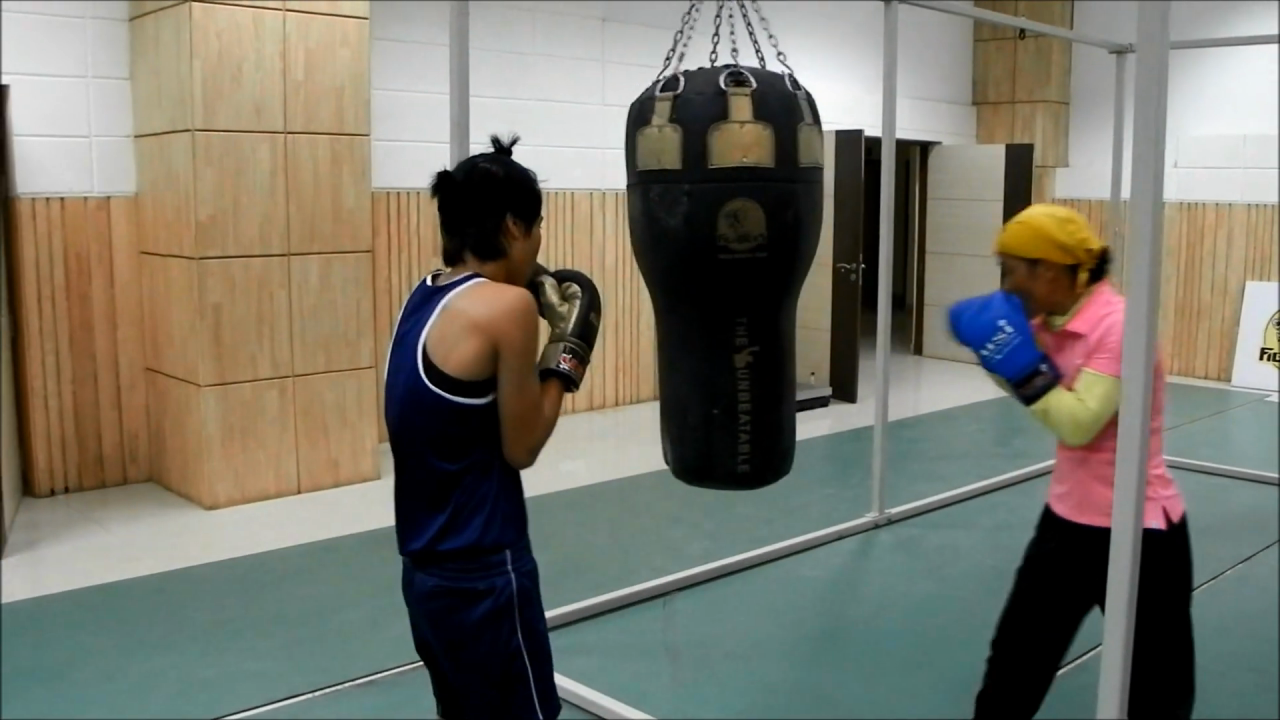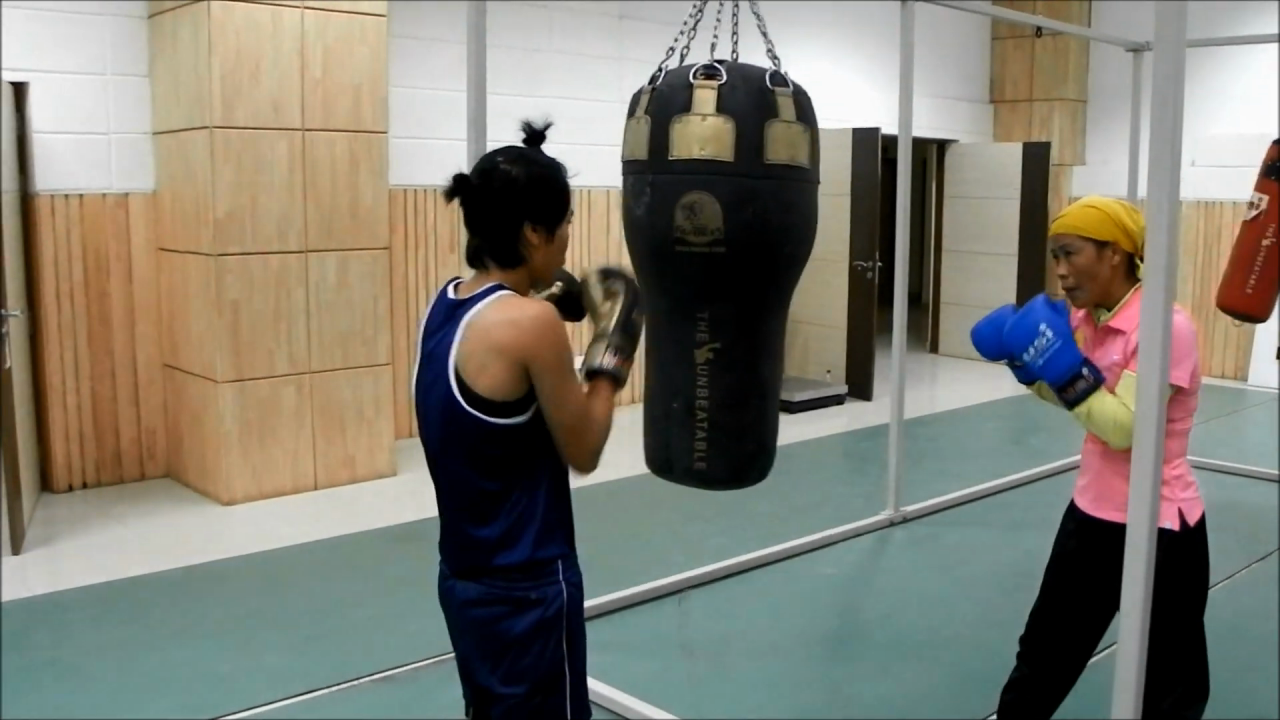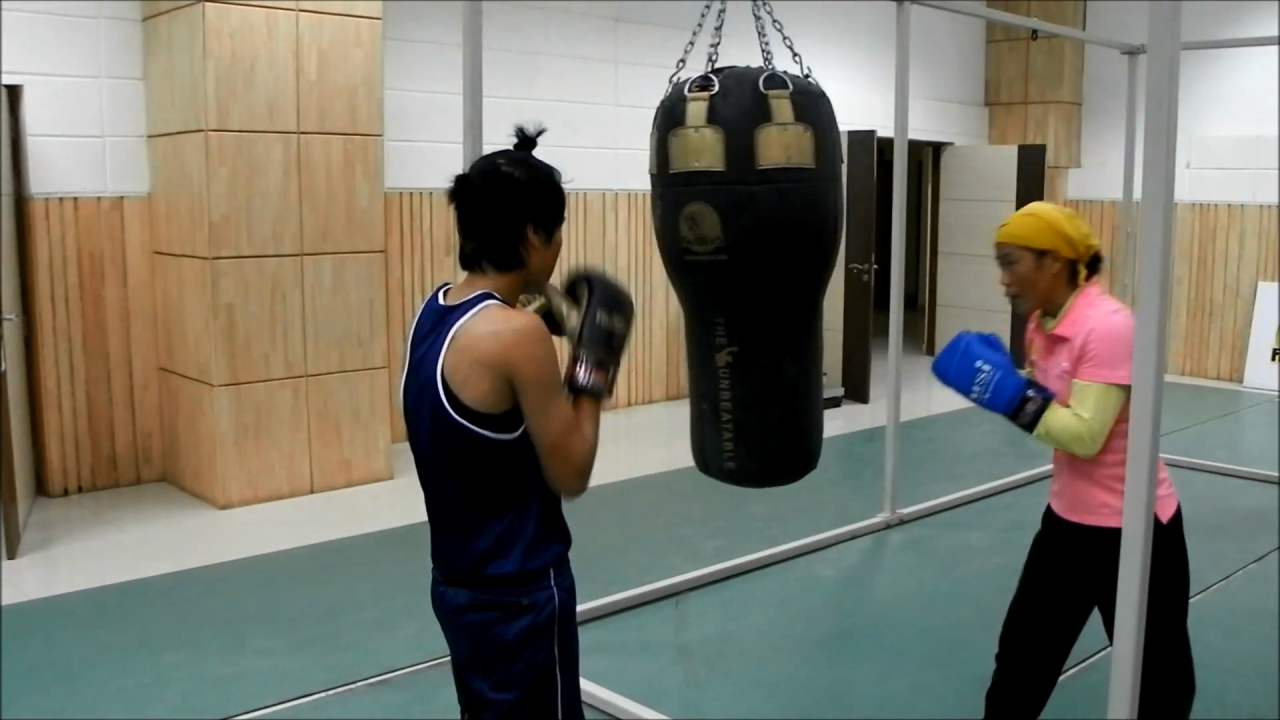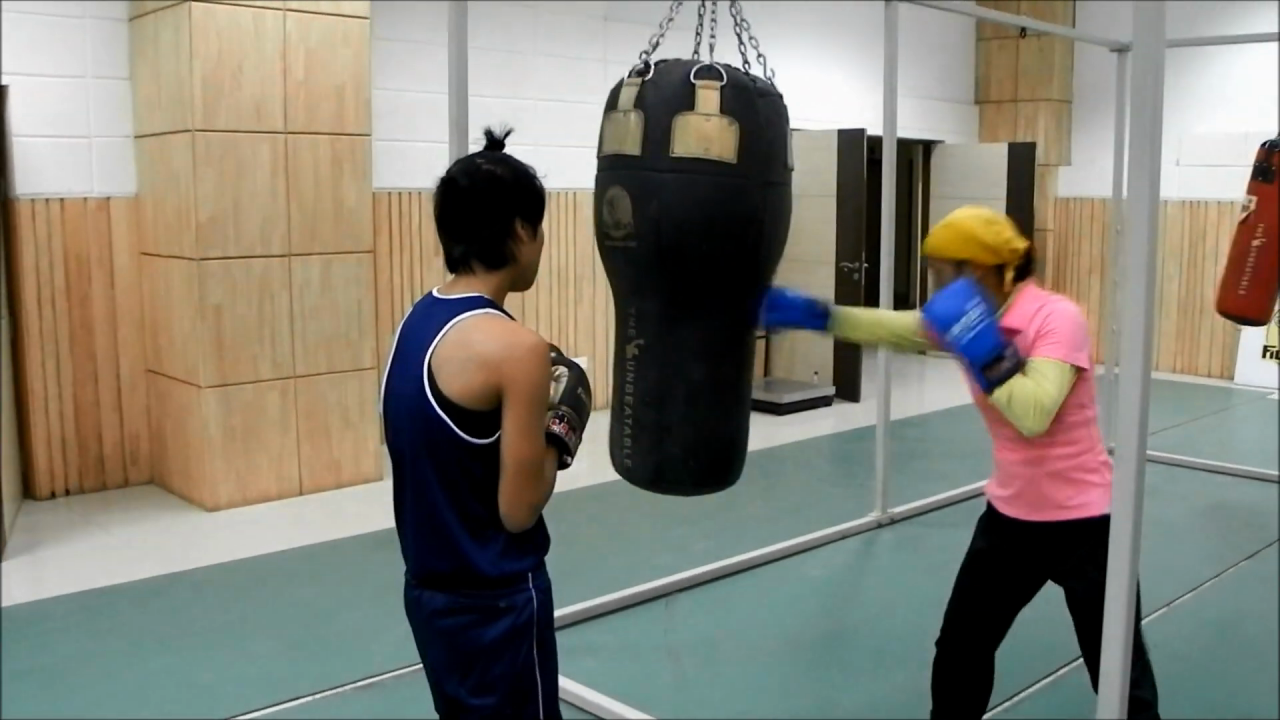
dt=1s
person 1, frame 1
left shoulder: (426, 297)
right shoulder: (506, 305)
right elbow: (520, 447)
right wrist: (568, 345)
left hip: (429, 566)
right hip: (484, 572)
person 1, frame 2
left shoulder: (447, 303)
right shoulder: (529, 323)
right elbow: (582, 453)
right wrist: (612, 343)
left hip: (465, 574)
right hip: (526, 586)
person 1, frame 3
left shoulder: (435, 311)
right shoulder: (514, 333)
right elbow: (569, 476)
right wrist: (594, 359)
left hip: (460, 579)
right hip: (519, 593)
person 1, frame 4
left shoulder: (418, 321)
right shoulder: (513, 348)
right elbow: (519, 509)
right wrist: (563, 427)
left hip: (431, 587)
right hip: (492, 602)
person 2, frame 1
left shoulder: (1120, 324)
right shoulder: (1046, 321)
left elbow: (1076, 425)
right elbow: (1023, 382)
left wrist: (1020, 358)
right wrist: (995, 345)
left hip: (1139, 531)
right hip: (1066, 520)
right knee: (1015, 655)
person 2, frame 2
left shoulder: (1166, 325)
right shoulder: (1086, 317)
left elbow: (1121, 428)
left wrist: (1062, 363)
right wrist: (1023, 360)
left hip: (1157, 531)
right hip: (1091, 515)
right knee: (1043, 649)
person 2, frame 3
left shoulder: (1109, 327)
right shoulder: (1042, 324)
left elbow: (1085, 436)
left wrist: (1011, 393)
right wrist: (990, 380)
right hip: (1069, 520)
right knee: (1022, 650)
person 2, frame 4
left shoulder: (1058, 317)
right shoulder: (972, 317)
left elbow: (1035, 417)
right elbow: (889, 327)
left wrist: (987, 350)
right wrist: (809, 312)
left hip: (1085, 523)
right hip: (1011, 515)
left knee: (1121, 673)
right knee: (960, 648)
